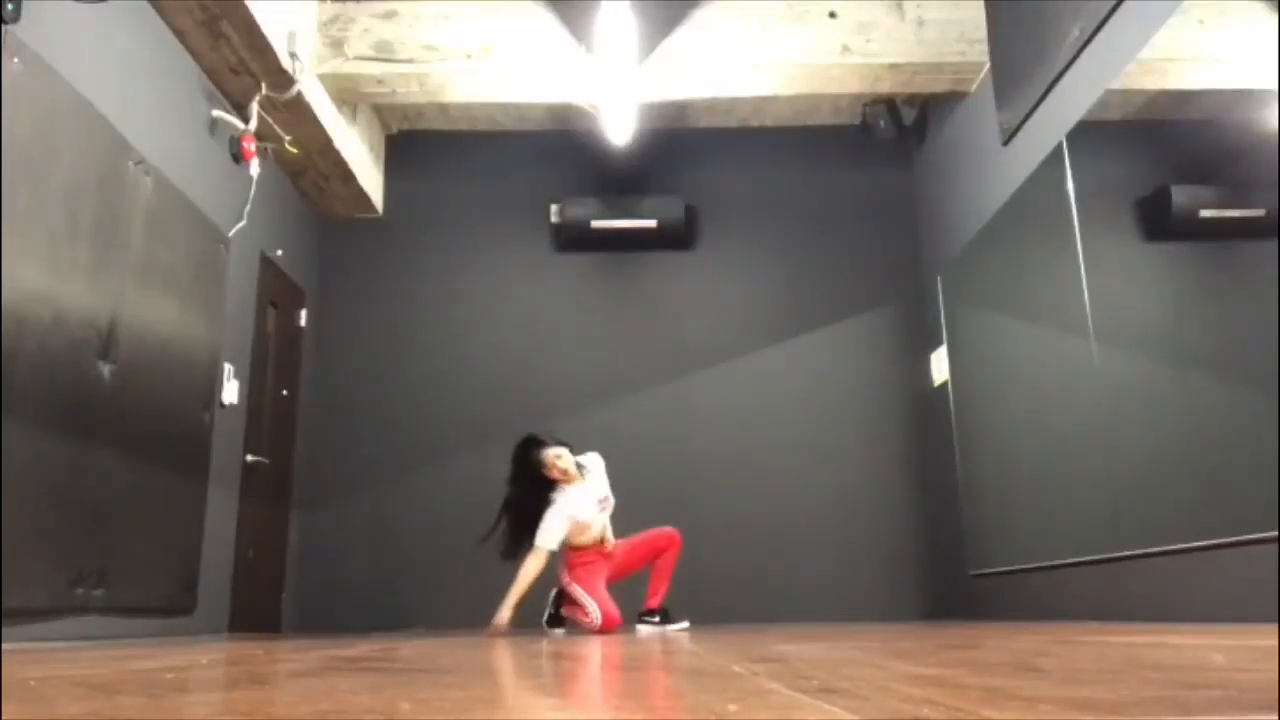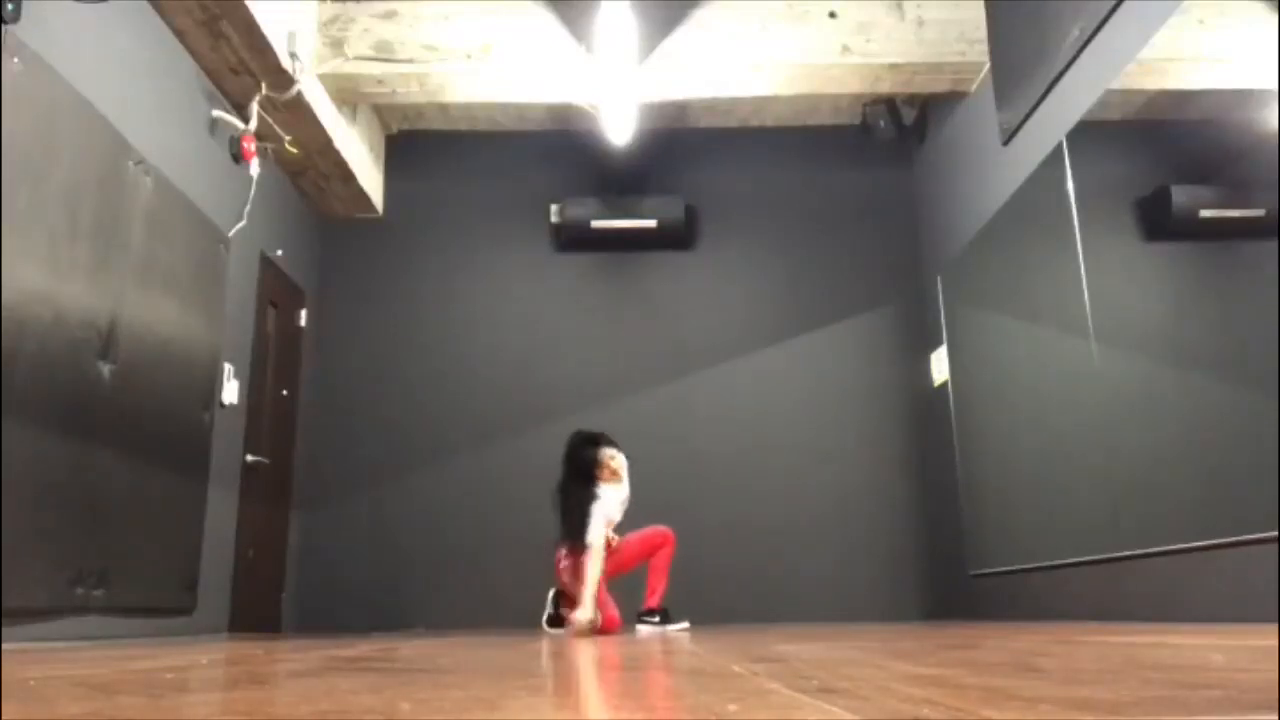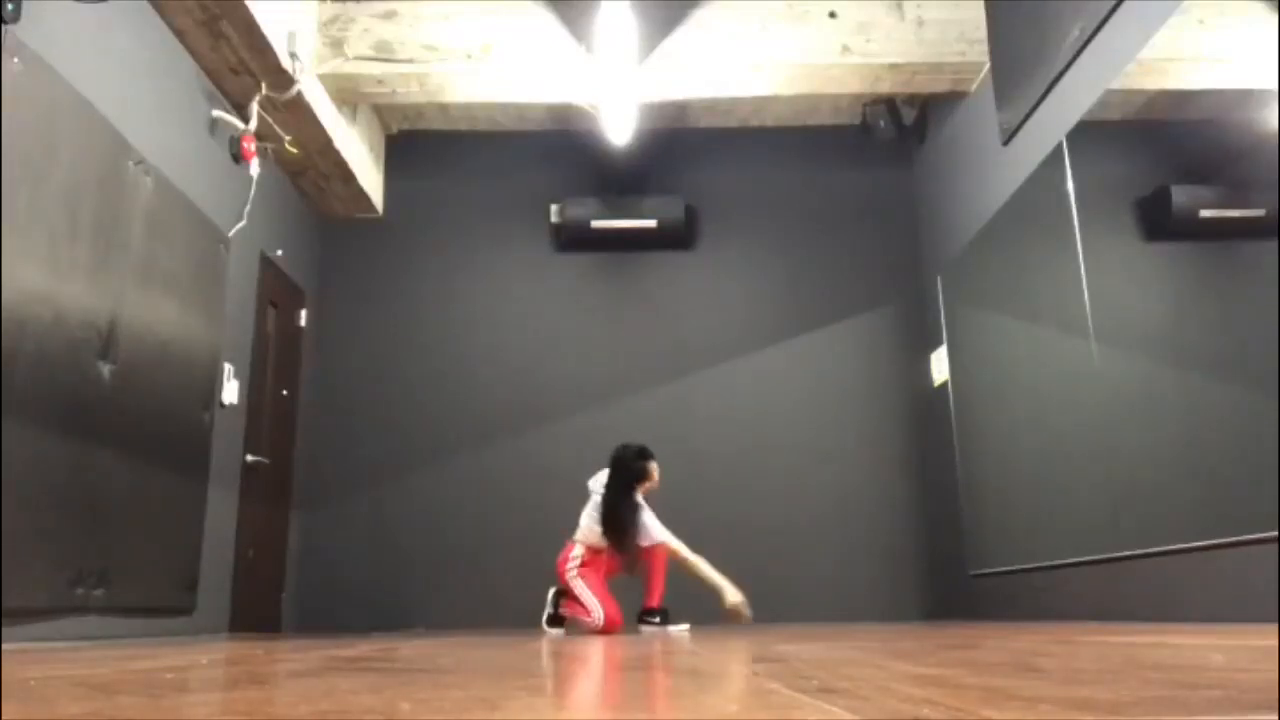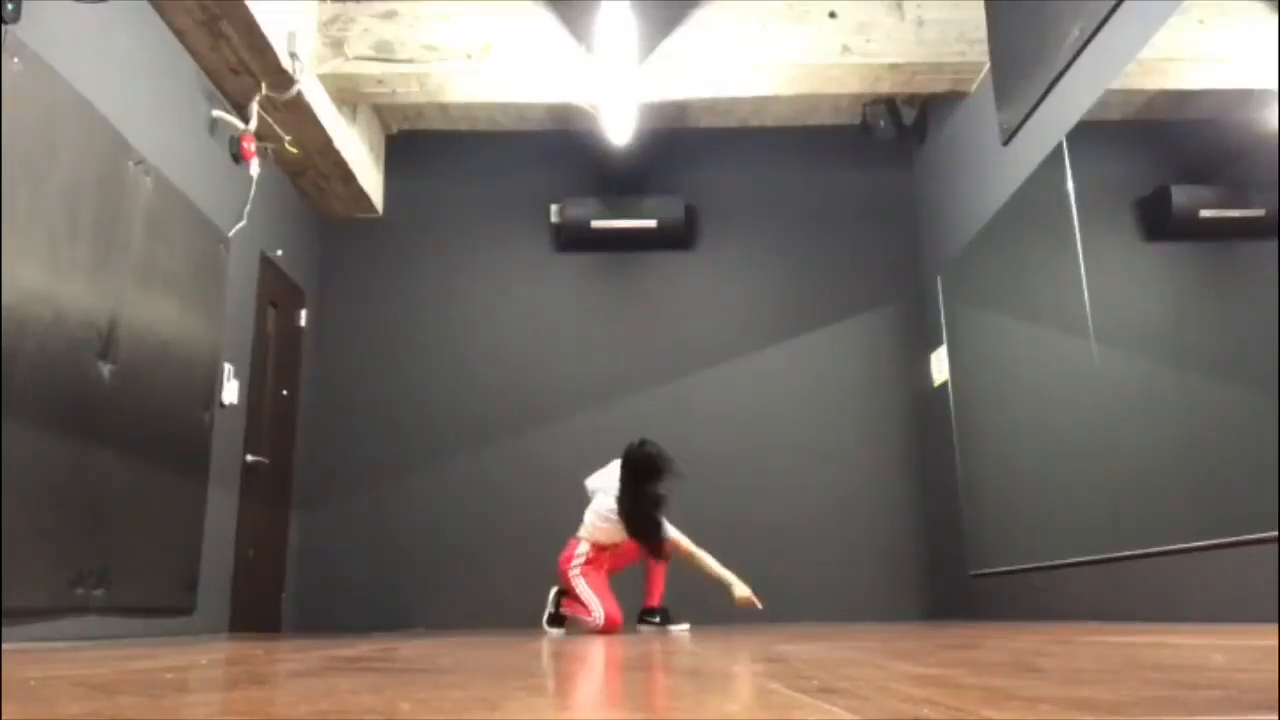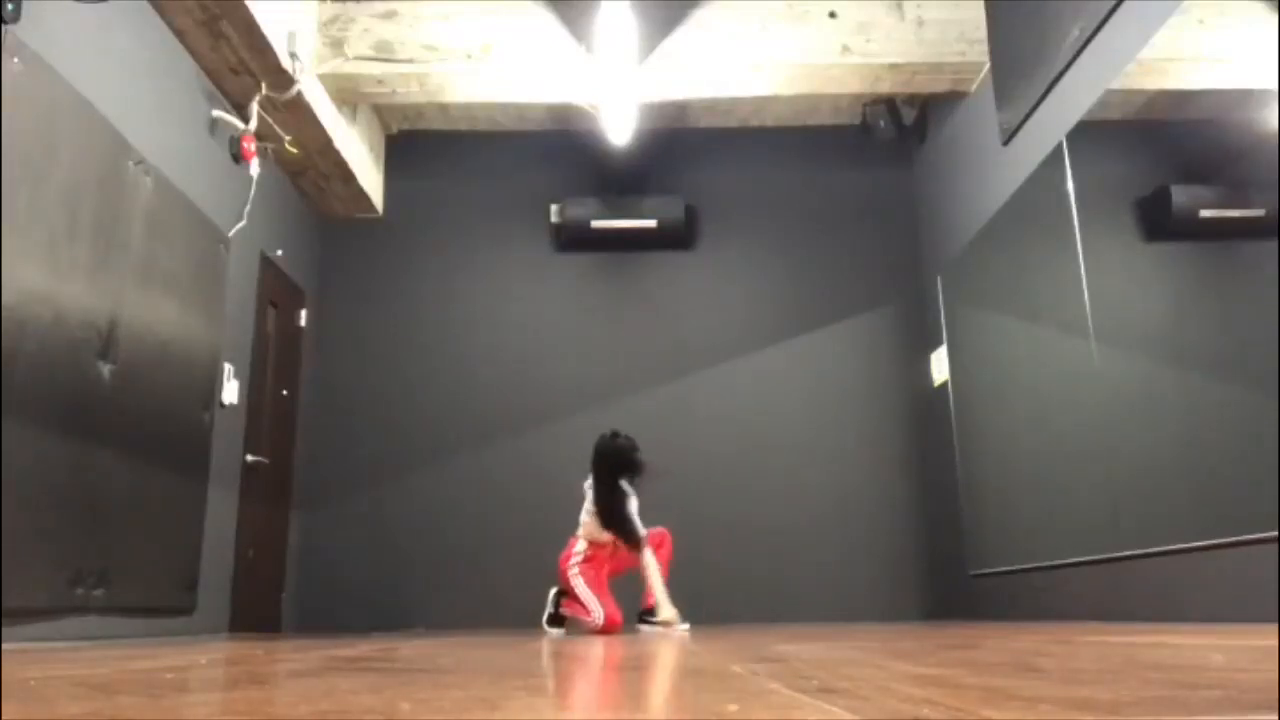
dt=0.3s
person 1, frame 1
left shoulder: (593, 462)
right shoulder: (560, 507)
right elbow: (537, 557)
left wrist: (608, 528)
right wrist: (507, 607)
left hip: (609, 552)
right hip: (582, 565)
left knee: (669, 538)
right knee: (609, 621)
left ankle: (651, 614)
right ankle: (563, 604)
person 1, frame 2
left shoulder: (619, 471)
right shoulder: (597, 502)
right elbow: (594, 554)
left wrist: (607, 532)
right wrist: (585, 605)
left hip: (606, 550)
right hip: (577, 561)
left knee: (663, 536)
right knee: (609, 623)
left ankle: (650, 614)
right ankle: (561, 605)
person 1, frame 3
right shoulder: (635, 511)
left elbow: (593, 485)
right elbow: (683, 554)
right wrist: (725, 587)
right hip: (577, 564)
left knee: (661, 545)
right knee: (610, 622)
left ankle: (650, 613)
right ankle: (561, 604)
person 1, frame 4
left shoulder: (618, 468)
right shoulder: (642, 507)
left elbow: (590, 486)
right elbow: (688, 550)
right wrist: (734, 582)
right hip: (581, 561)
left knee: (660, 541)
right knee: (612, 622)
left ankle: (651, 613)
right ankle: (563, 603)
person 1, frame 5
right shoulder: (621, 498)
right elbow: (644, 552)
right wrist: (663, 602)
right hip: (581, 561)
left knee: (661, 537)
right knee: (610, 623)
left ankle: (650, 614)
right ankle: (561, 604)
